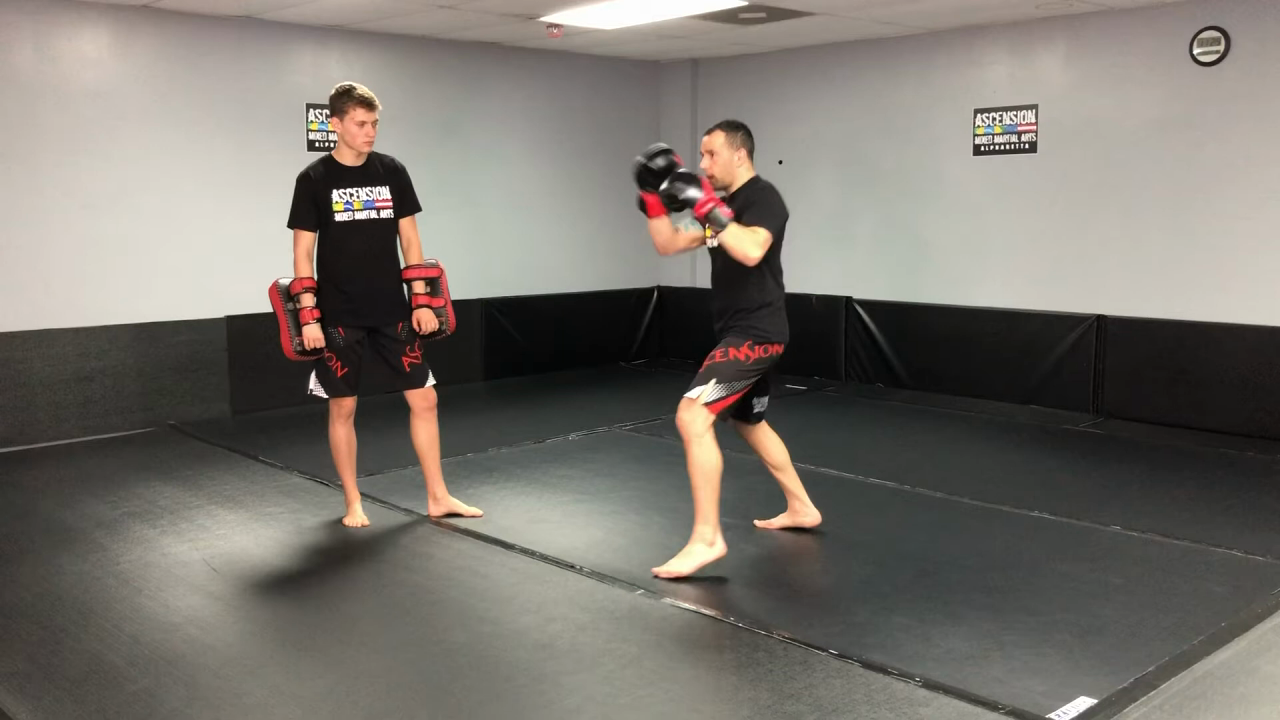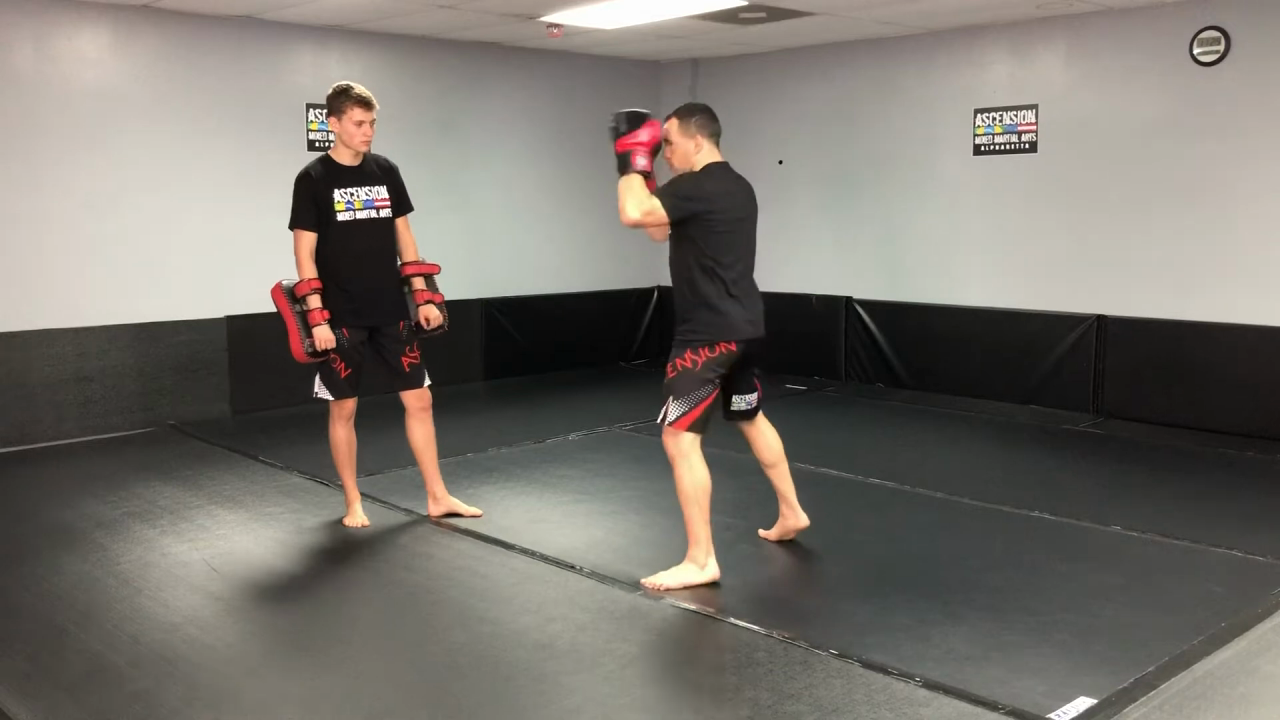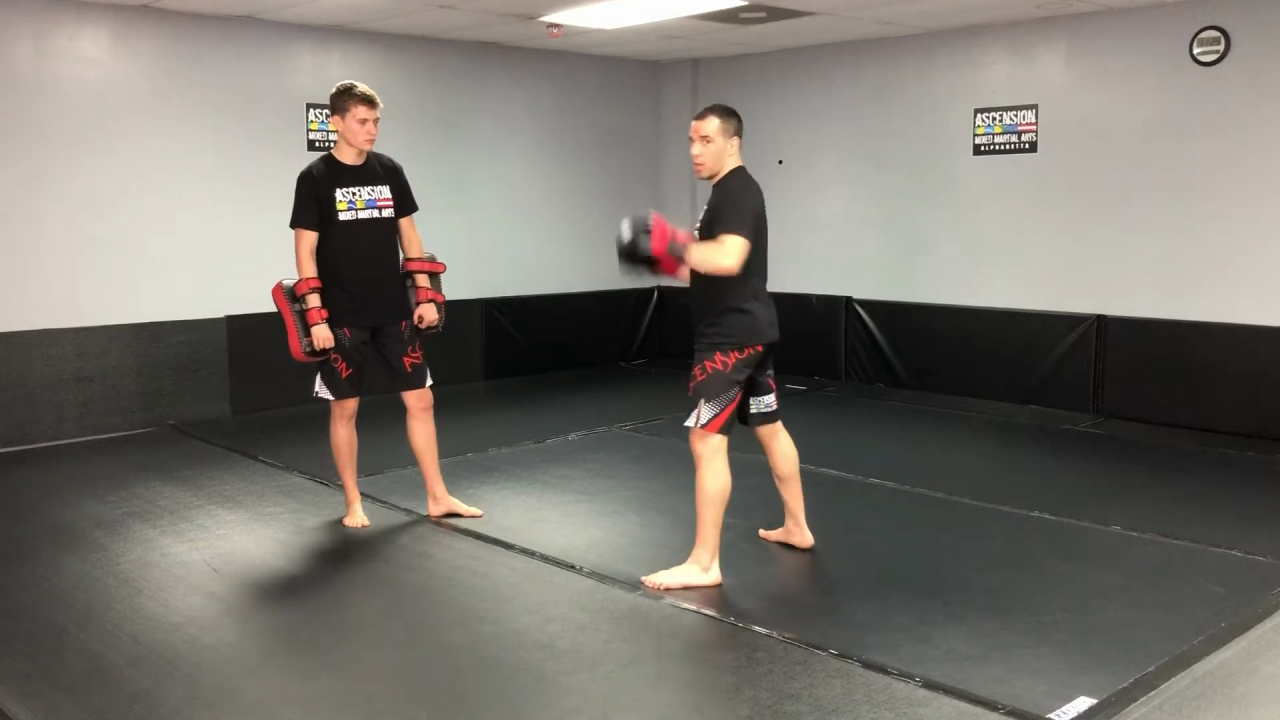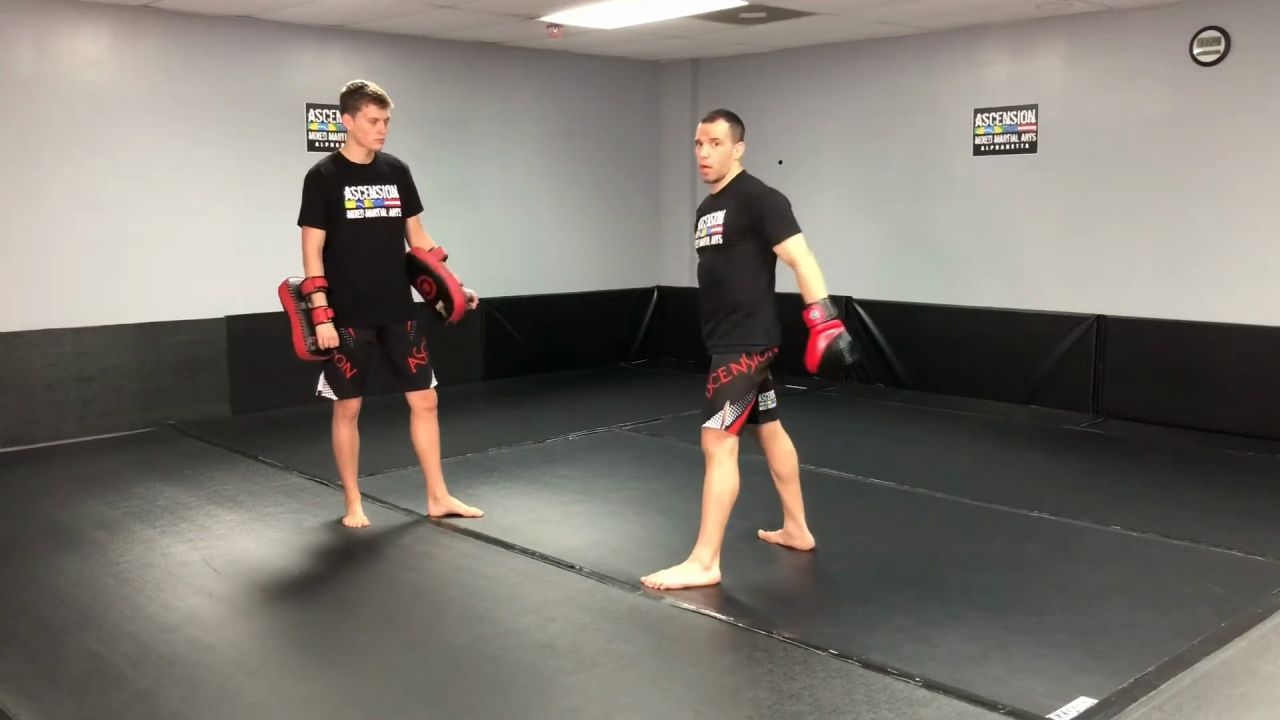
dt=0.5s
person 1, frame 1
left shoulder: (763, 198)
right shoulder: (725, 203)
left elbow: (750, 251)
right elbow: (667, 245)
left wrist: (709, 209)
right wrist: (653, 199)
left hip: (755, 333)
right hip: (750, 332)
left knee: (693, 416)
right knee: (751, 423)
left ankle: (707, 538)
right ankle: (801, 509)
person 1, frame 2
left shoulder: (697, 186)
right shoulder: (737, 188)
left elbow: (633, 213)
right elbow: (663, 228)
left wrist: (634, 158)
right wrist: (644, 175)
left hip: (709, 334)
right hip: (744, 325)
left knee: (679, 438)
right knee: (750, 418)
left ankle: (701, 561)
right ankle: (791, 513)
person 1, frame 3
left shoulder: (735, 192)
right shoulder: (733, 191)
left elbow: (725, 260)
right elbow: (705, 264)
left wrist: (668, 242)
right wrist: (665, 255)
left hip: (732, 337)
right hip: (752, 331)
left knee: (706, 441)
right knee: (769, 427)
left ankle: (704, 563)
right ankle: (796, 527)
person 1, frame 4
left shoulder: (757, 198)
right shoulder: (707, 207)
left elbow: (800, 259)
left wrist: (823, 319)
left hip: (744, 341)
right hip: (728, 339)
left knee: (718, 442)
right knee: (767, 428)
left ankle: (705, 561)
right ankle: (796, 528)
person 2, frame 1
left shoulder: (392, 171)
right shoulder: (315, 179)
left elbow: (410, 239)
right elbow: (303, 252)
left wrist: (422, 300)
right wrist: (309, 314)
left hip: (392, 310)
right hip: (340, 315)
left knee: (424, 398)
right knee: (342, 407)
left ankle: (437, 496)
right ankle: (353, 503)
person 2, frame 2
left shoulder: (386, 171)
right shoulder: (313, 179)
right elbow: (305, 254)
left wrist: (423, 295)
right wrist: (317, 316)
left hip: (391, 311)
right hip: (341, 317)
left knee: (418, 399)
right knee: (343, 409)
left ankle: (437, 496)
right ankle: (353, 503)
person 2, frame 3
left shoulder: (389, 170)
right shoulder: (316, 178)
left elbow: (408, 236)
right elbow: (305, 252)
left wrist: (425, 295)
right wrist: (316, 315)
left hip: (394, 310)
right hip: (343, 316)
left knee: (420, 399)
right knee: (345, 408)
left ankle: (437, 496)
right ankle: (353, 503)
person 2, frame 4
left shoulder: (396, 170)
right shoulder: (324, 176)
left elbow: (417, 236)
right elbow: (312, 250)
right wrist: (321, 314)
left hip: (398, 311)
right hip: (348, 316)
left knee: (424, 399)
right knee: (347, 407)
left ankle: (437, 496)
right ankle: (353, 503)
